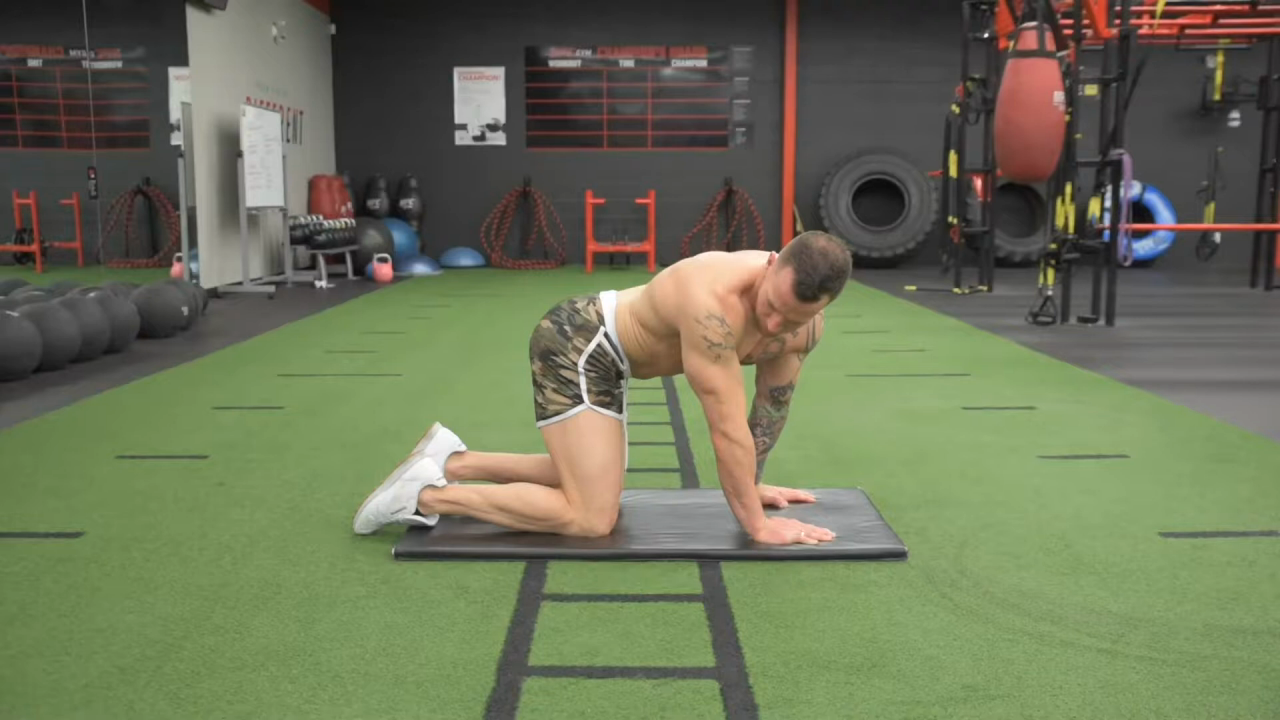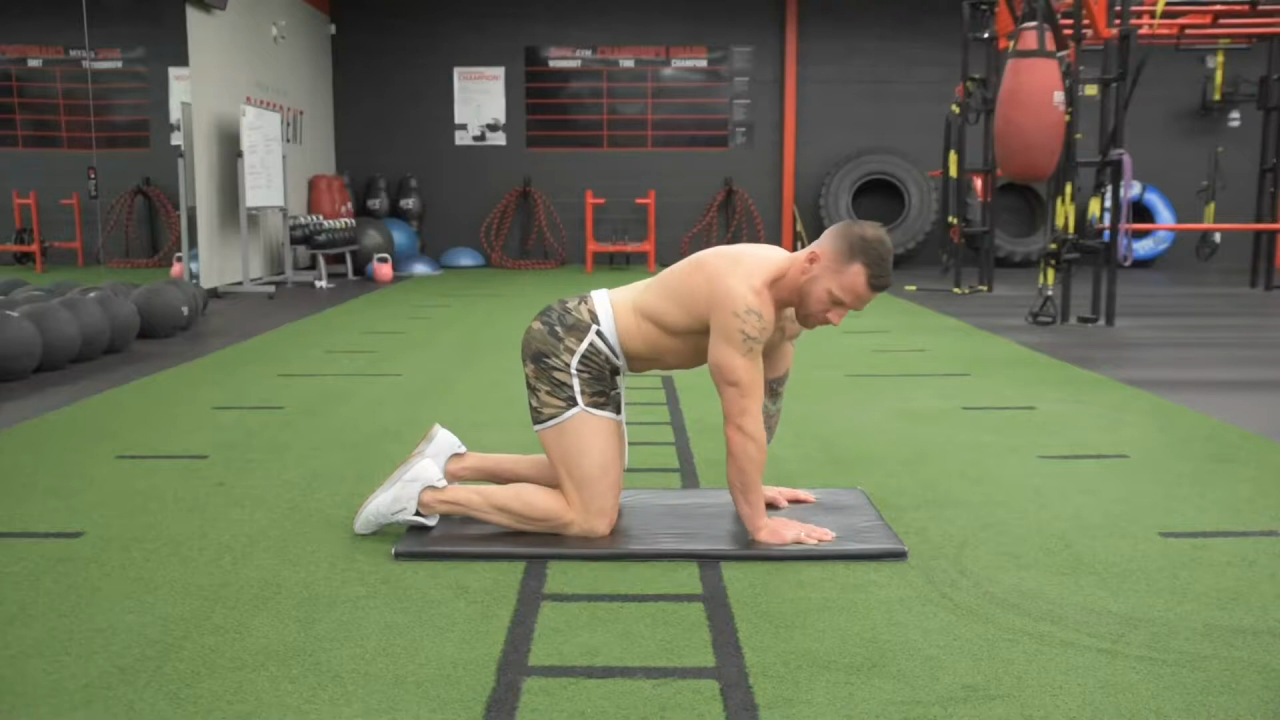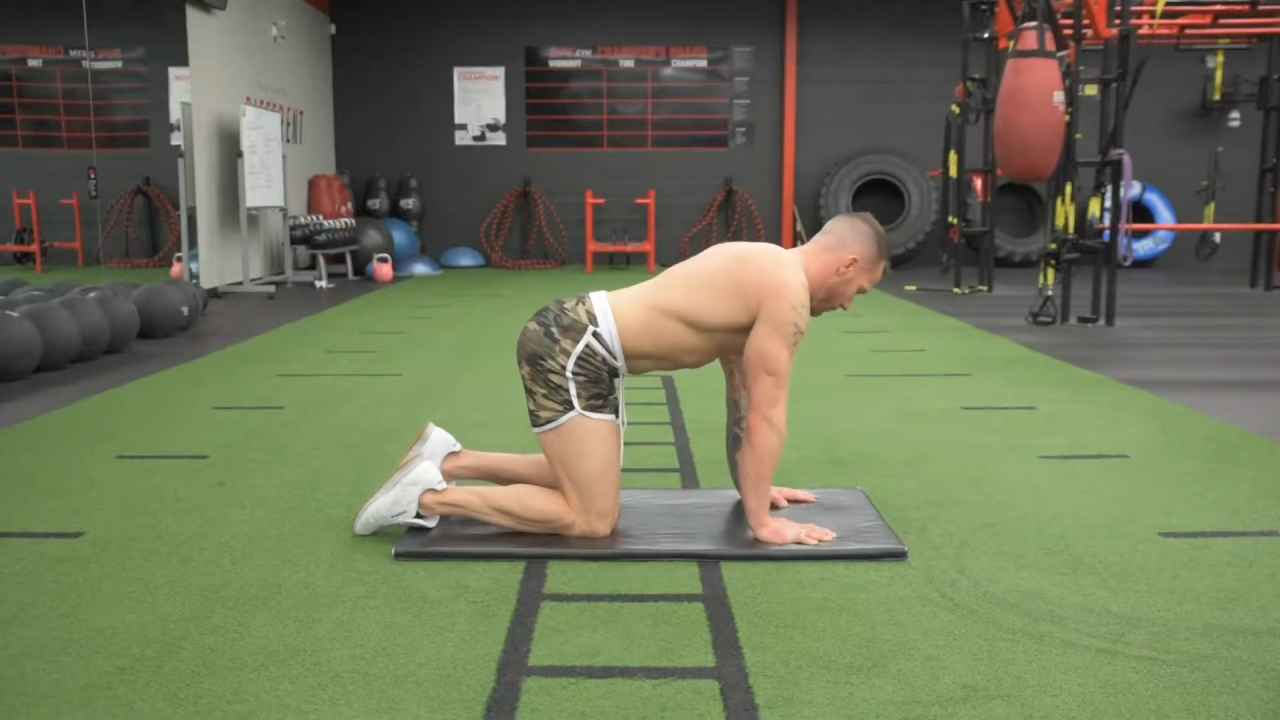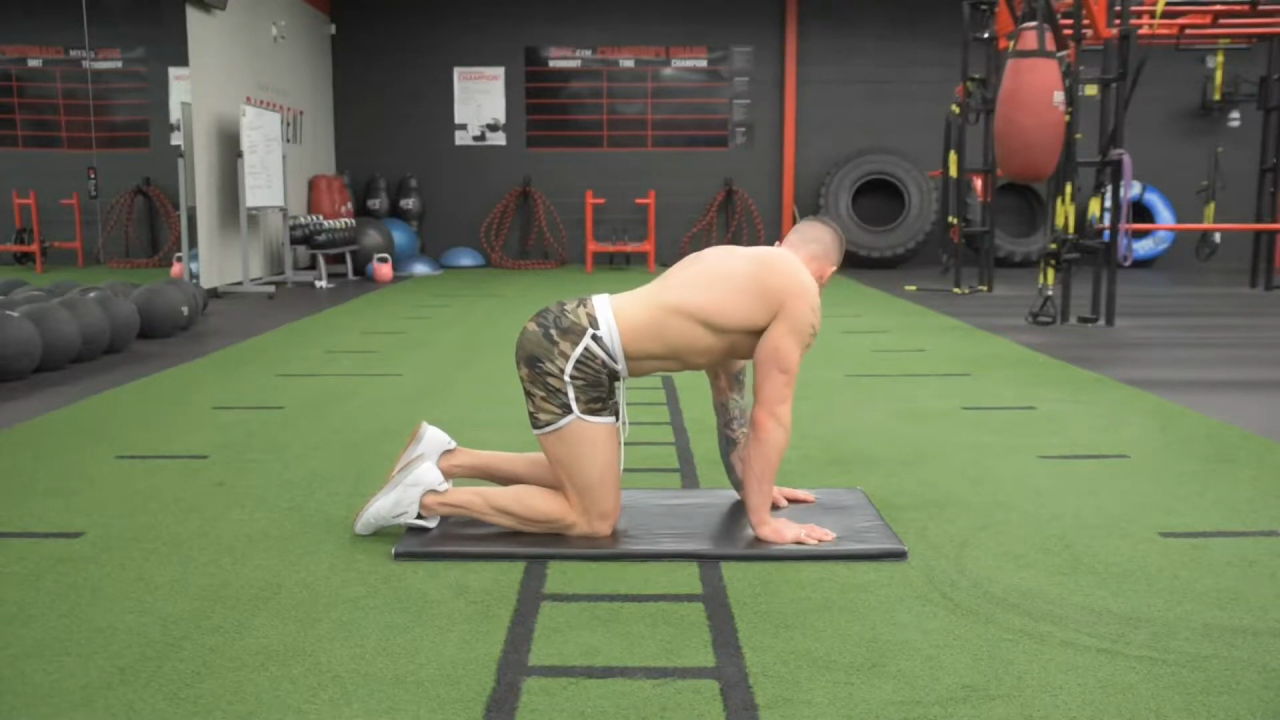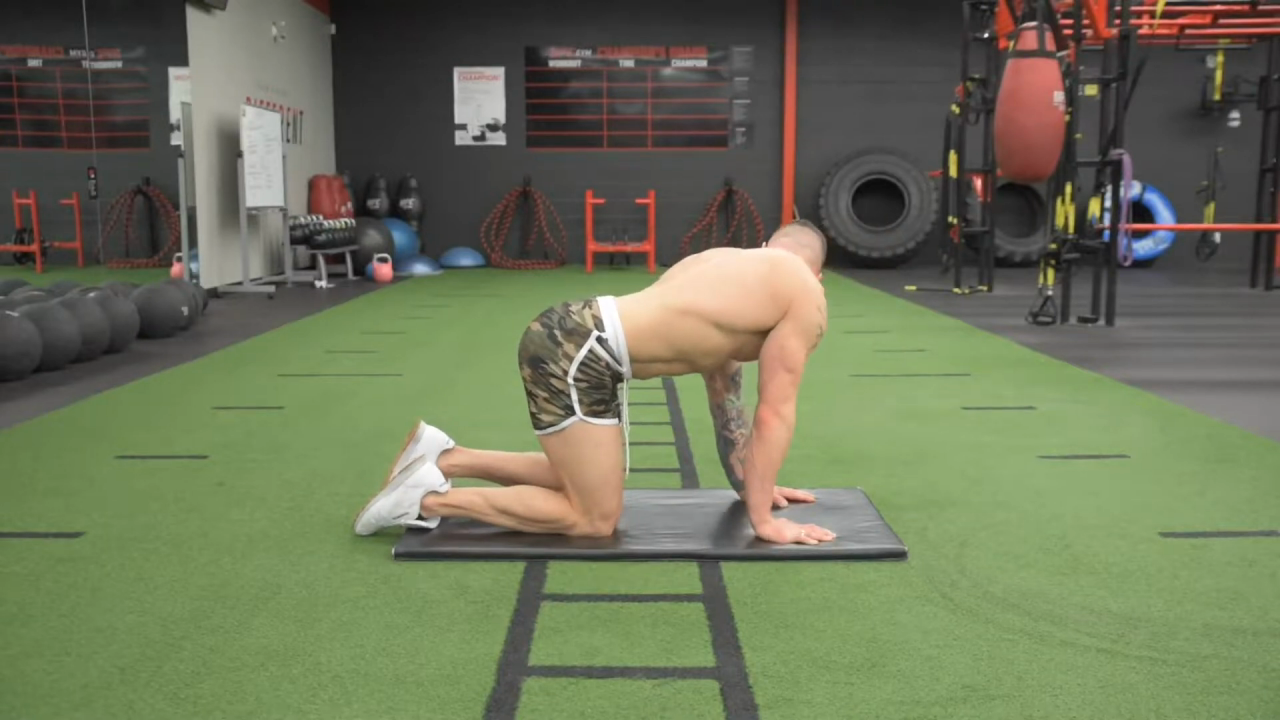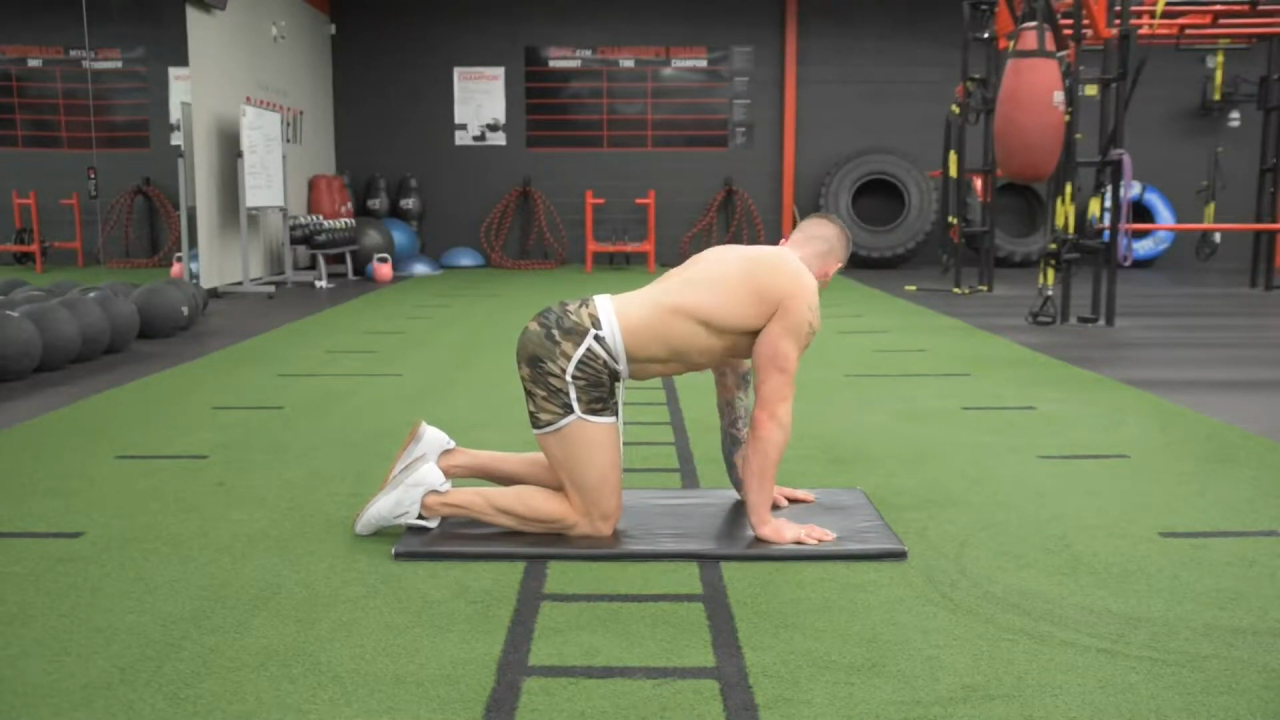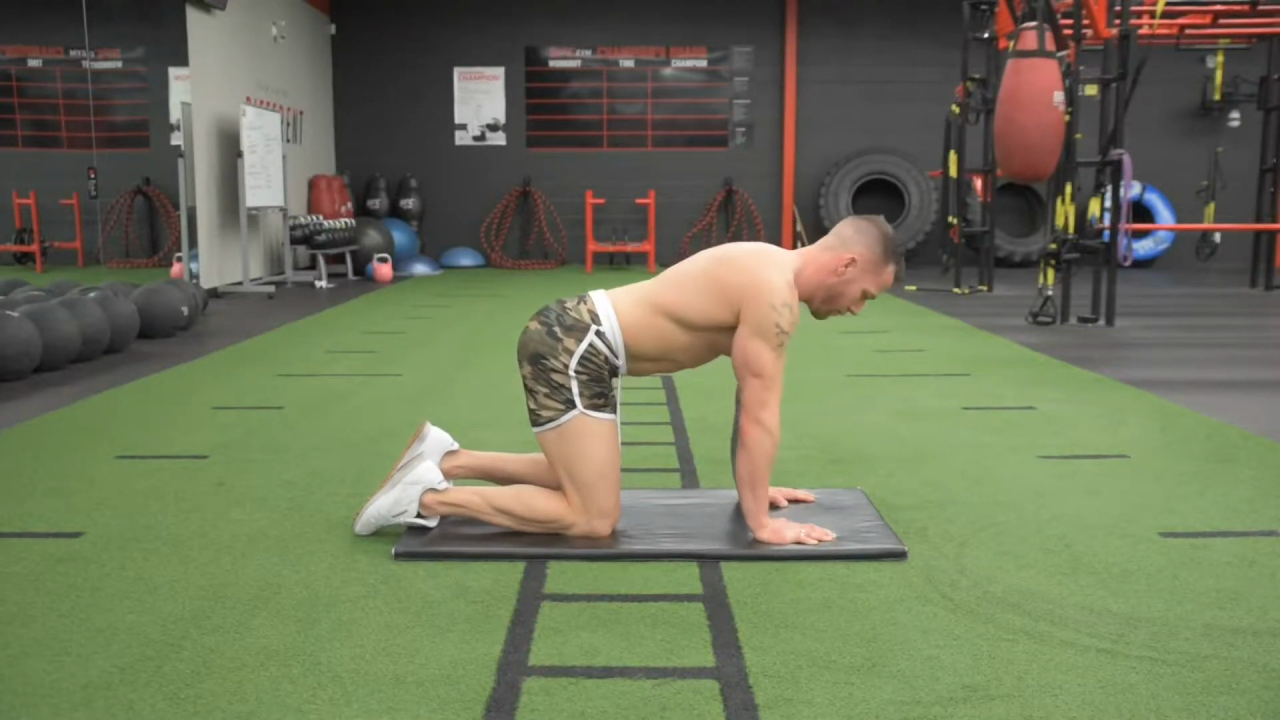
dt=0.5s
person 1, frame 1
left shoulder: (804, 320)
right shoulder: (714, 302)
left elbow: (771, 405)
right elbow: (728, 429)
left wrist: (751, 485)
right wrist: (758, 523)
left hip: (601, 354)
right hip: (573, 346)
left knee: (591, 480)
right knee: (591, 518)
left ankle: (451, 460)
right ankle: (425, 493)
person 1, frame 2
left shoulder: (807, 294)
right shoulder: (746, 297)
left elbow: (769, 398)
right elbow: (742, 422)
left wrist: (751, 484)
right wrist: (759, 522)
left hip: (591, 350)
right hip: (567, 345)
left knee: (592, 479)
right knee: (591, 518)
left ankle: (453, 461)
right ankle: (428, 494)
person 1, frame 3
left shoulder: (761, 271)
right shoulder: (787, 292)
left elbow: (743, 392)
right elbow: (766, 416)
left wrist: (752, 486)
right wrist: (761, 519)
left hip: (575, 341)
right hip: (569, 351)
left knee: (586, 479)
right knee: (593, 518)
left ankle: (448, 460)
right ankle: (427, 496)
person 1, frame 4
left shoulder: (748, 267)
right shoulder: (800, 296)
left elbow: (729, 393)
right elbow: (770, 415)
left wrist: (750, 486)
right wrist: (762, 519)
left hip: (566, 336)
right hip: (571, 355)
left knee: (583, 478)
right knee: (594, 520)
left ankle: (445, 459)
right ankle: (428, 496)
person 1, frame 5
left shoulder: (733, 262)
right shoulder: (806, 298)
left elbow: (725, 395)
right elbow: (776, 413)
left wrist: (750, 485)
right wrist: (762, 517)
left hip: (570, 336)
right hip: (576, 357)
left knee: (582, 477)
right knee: (595, 519)
left ankle: (442, 458)
right ankle: (428, 498)
person 1, frame 6
left shoulder: (748, 266)
right shoulder: (799, 294)
left elbow: (734, 392)
right elbow: (772, 414)
left wrist: (750, 486)
right wrist: (762, 519)
left hip: (568, 335)
right hip: (573, 356)
left knee: (582, 477)
right knee: (594, 520)
left ankle: (443, 458)
right ankle: (428, 497)
person 1, frame 7
left shoulder: (771, 274)
right shoulder: (773, 293)
left elbow: (753, 402)
right elbow: (759, 417)
left wrist: (756, 487)
right wrist: (760, 521)
left hip: (572, 342)
right hip: (568, 350)
left knee: (583, 479)
right knee: (594, 518)
left ankle: (448, 460)
right ankle: (428, 496)
